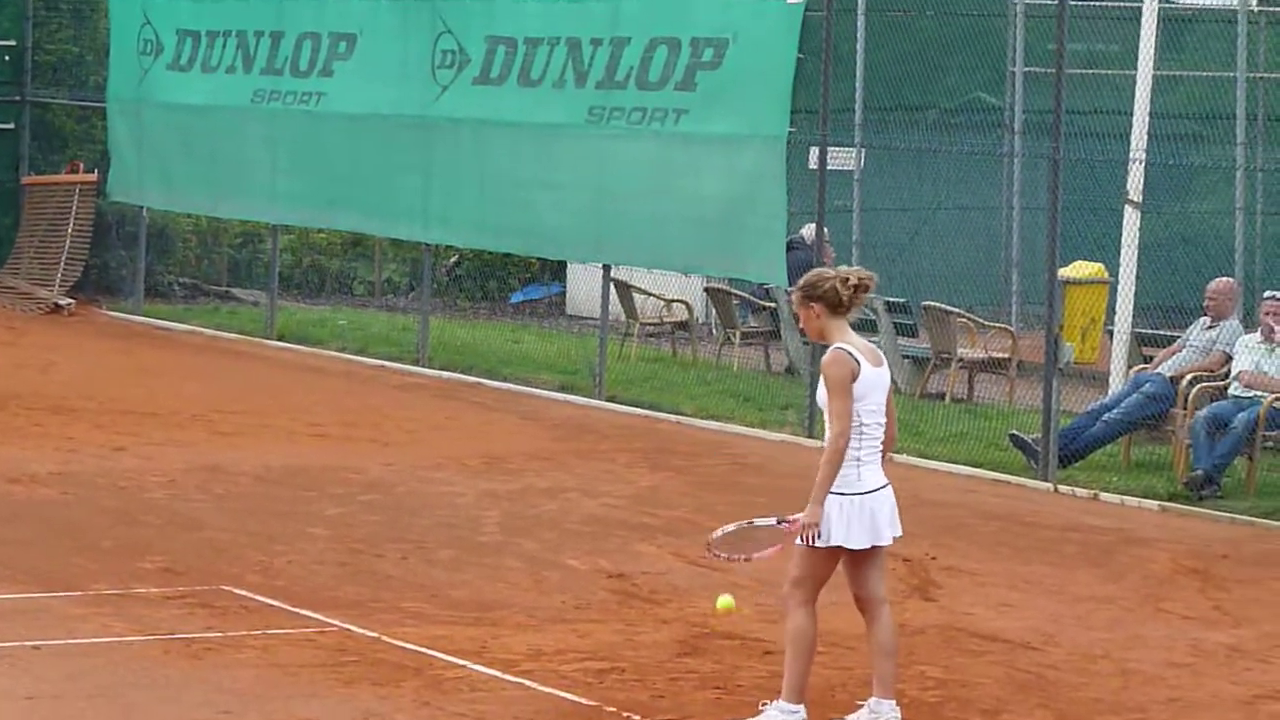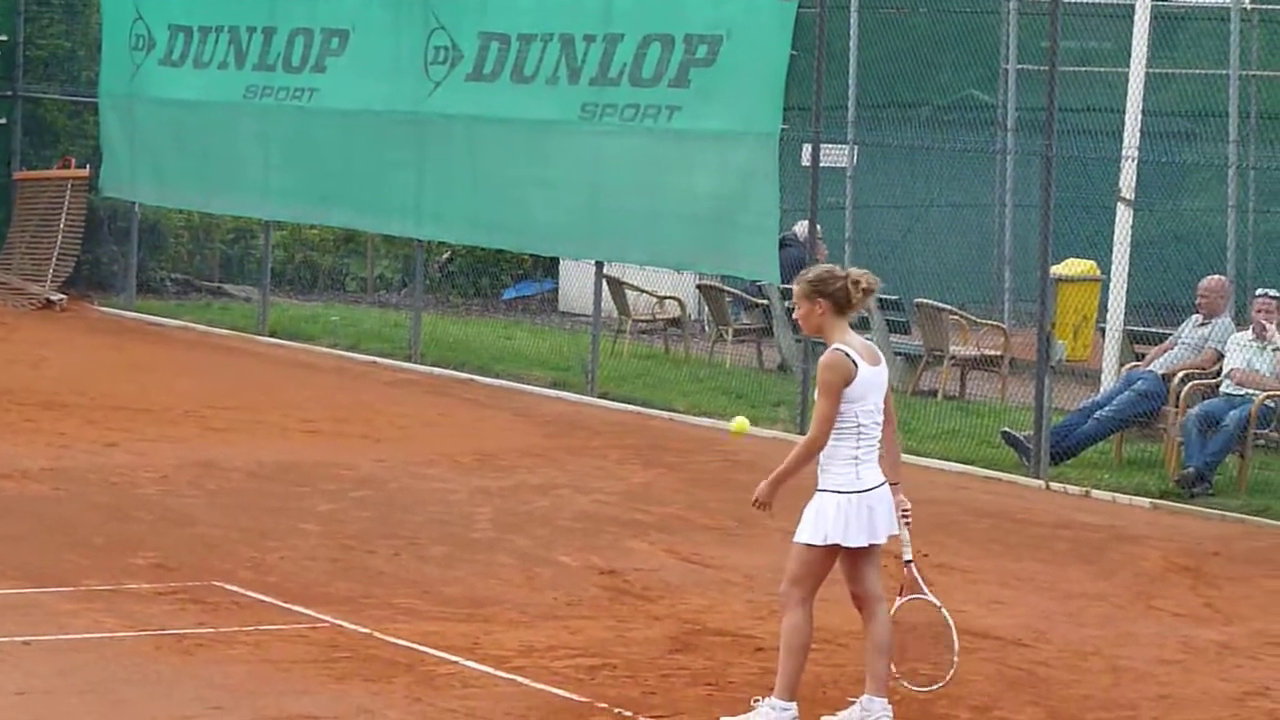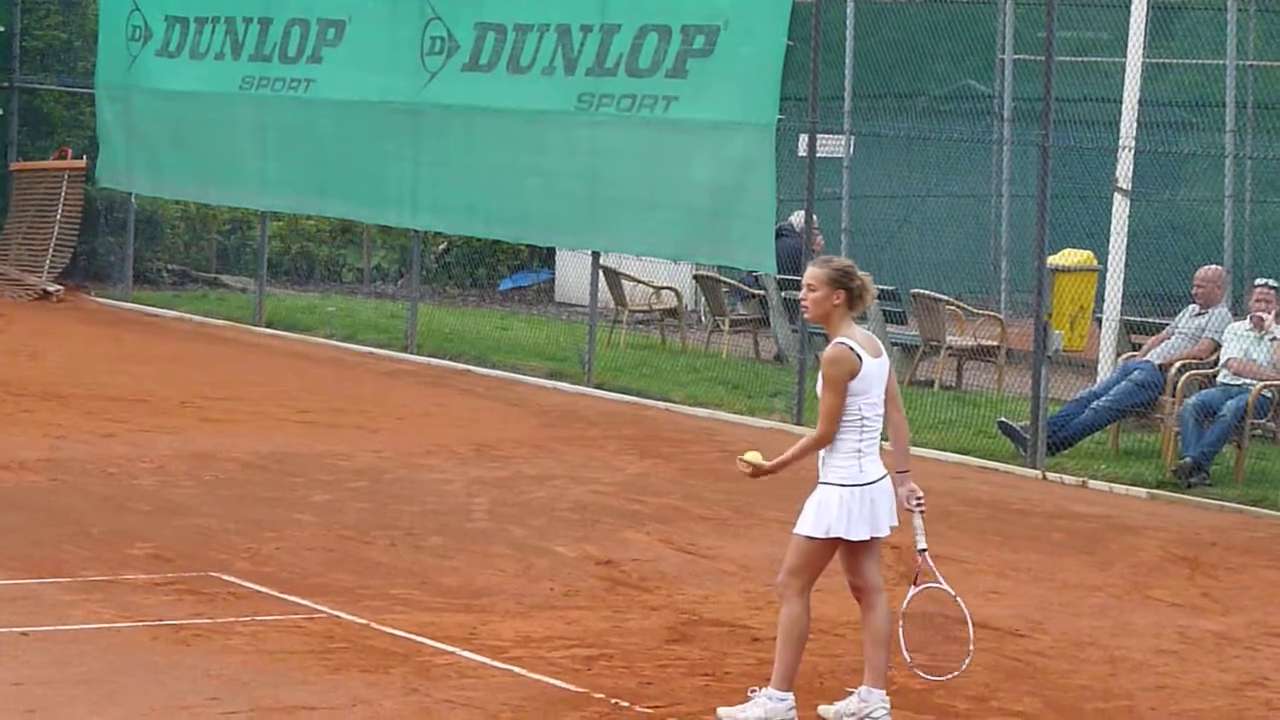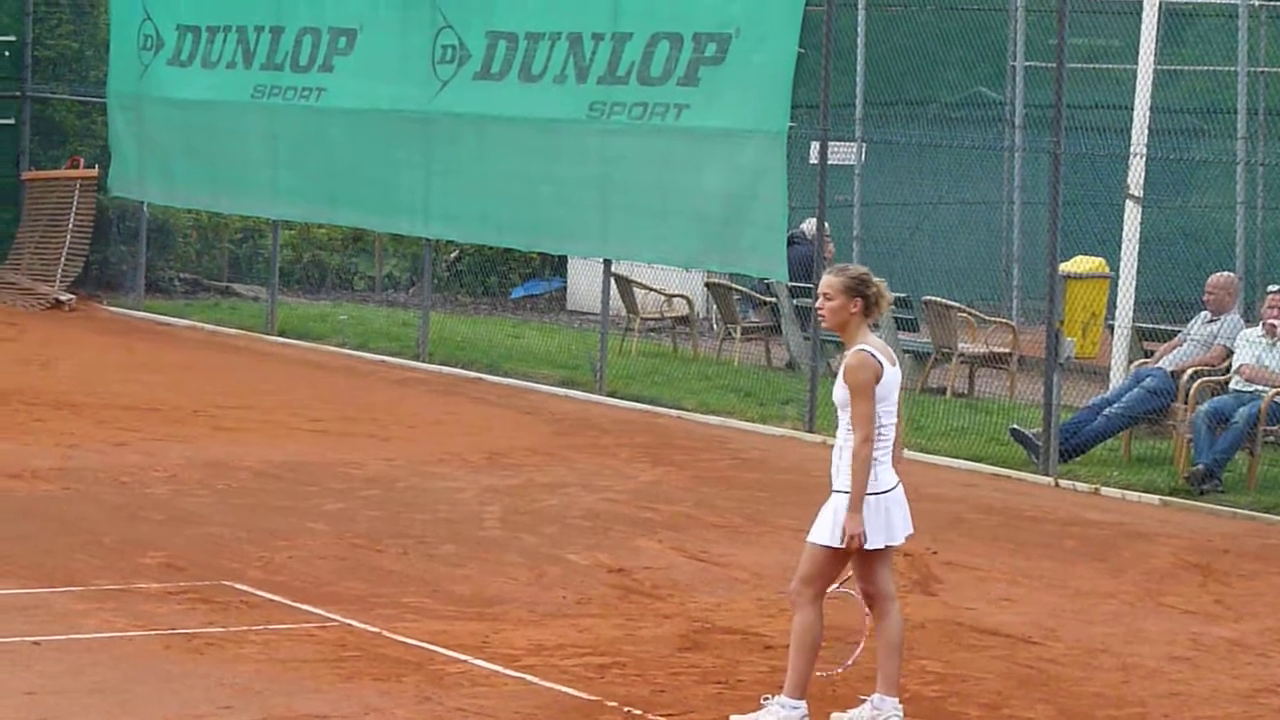
dt=0.4s
person 1, frame 1
left shoulder: (837, 359)
right shoulder: (874, 356)
left elbow: (839, 438)
left wrist: (815, 503)
left hip: (843, 497)
right hip: (873, 493)
left knee: (798, 597)
right knee: (873, 601)
person 1, frame 2
left shoulder: (834, 360)
right shoulder: (872, 352)
left elbow: (817, 439)
right elbow: (890, 429)
left wrist: (772, 483)
right wrist: (894, 487)
left hip: (840, 497)
right hip: (869, 491)
left knee: (795, 596)
right knee: (869, 597)
person 1, frame 3
left shoulder: (838, 354)
right shoulder: (872, 344)
left elbow: (826, 433)
right elbow: (897, 415)
left wrist: (771, 466)
right wrist: (903, 477)
left hip: (842, 489)
right hip: (869, 483)
left knee: (792, 586)
right knee: (868, 588)
person 1, frame 4
left shoulder: (858, 361)
right shoulder: (882, 352)
left elbow: (864, 441)
left wrist: (852, 511)
left hip: (857, 496)
right hip: (882, 492)
left knee: (805, 594)
right knee: (881, 597)
person 2, frame 1
left shoulder: (1231, 328)
right shoulder: (1202, 323)
left elbow: (1214, 364)
left wrist: (1176, 373)
right wrist: (1149, 371)
left hip: (1171, 387)
right hip: (1152, 377)
left knee: (1116, 419)
right knee: (1099, 409)
left ankle: (1060, 456)
person 2, frame 2
left shoulder: (1223, 326)
right shoulder: (1193, 320)
left elbow: (1205, 361)
left wrist: (1167, 371)
right wrist: (1141, 368)
left hip: (1163, 385)
right hip: (1144, 375)
left knee: (1108, 415)
right knee: (1091, 406)
left ankle: (1052, 453)
person 2, frame 3
left shoulder: (1220, 316)
right shoulder: (1190, 310)
left elbow: (1203, 351)
left wrist: (1164, 361)
right wrist: (1138, 358)
left hip: (1161, 375)
right hip: (1142, 365)
left knee: (1104, 406)
right knee: (1088, 397)
left ankle: (1050, 443)
person 2, frame 4
left shoulder: (1232, 323)
right shoulder: (1202, 317)
left elbow: (1214, 358)
left wrist: (1176, 368)
right wrist: (1150, 365)
left hip: (1173, 382)
right hip: (1154, 372)
left knee: (1116, 413)
right knee: (1100, 404)
left ankle: (1062, 450)
person 3, frame 1
right shoulder: (1246, 342)
right elbow: (1245, 378)
right hip: (1237, 400)
left knee: (1241, 423)
right knee: (1202, 418)
left ankle: (1209, 475)
right ankle: (1204, 474)
person 3, frame 2
right shoulder: (1237, 339)
right elbow: (1237, 376)
left hip: (1261, 405)
right hip: (1229, 398)
left knee: (1233, 420)
right knee: (1194, 415)
left ankle: (1199, 472)
right ankle: (1198, 476)
person 3, frame 3
right shoulder: (1234, 329)
right elbow: (1234, 365)
left hip: (1258, 395)
right hip: (1226, 387)
left knee: (1231, 410)
right knee: (1191, 405)
left ankle: (1196, 463)
right ankle: (1195, 466)
person 3, frame 4
right shoulder: (1247, 335)
right elbow: (1246, 372)
right hip: (1238, 394)
left knee: (1243, 417)
right knee: (1203, 412)
left ankle: (1208, 470)
right ankle: (1209, 475)
